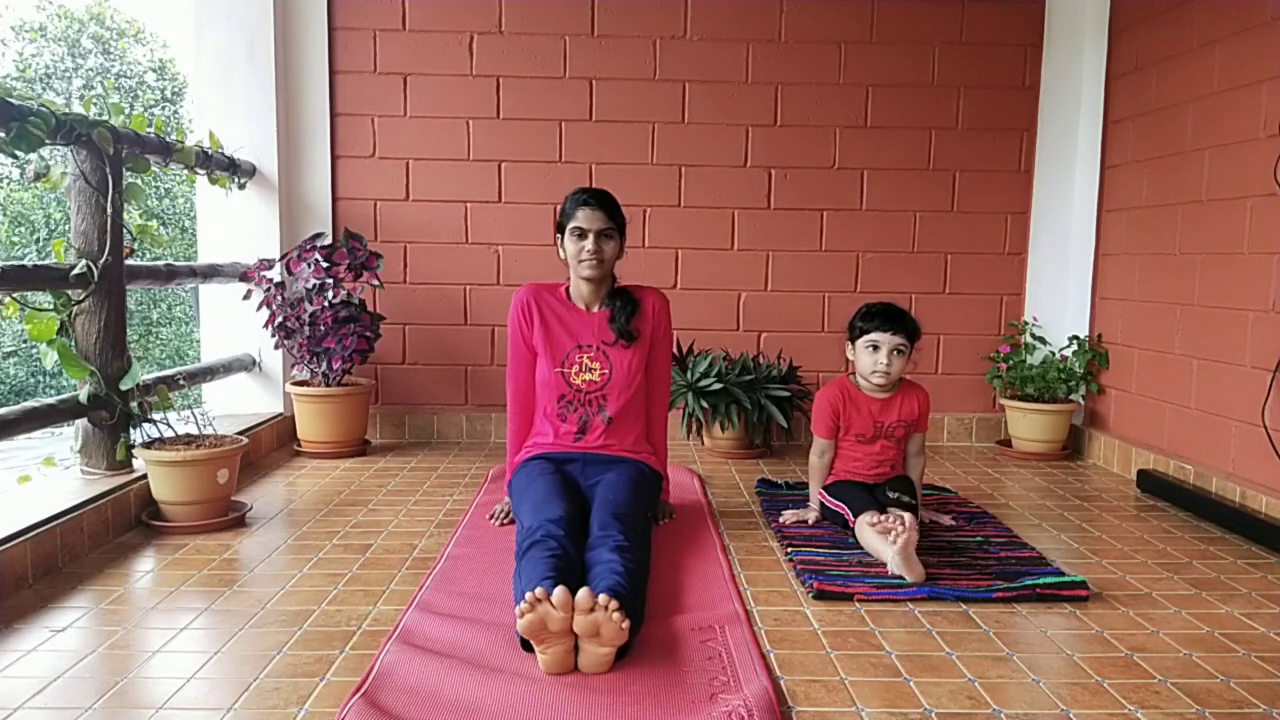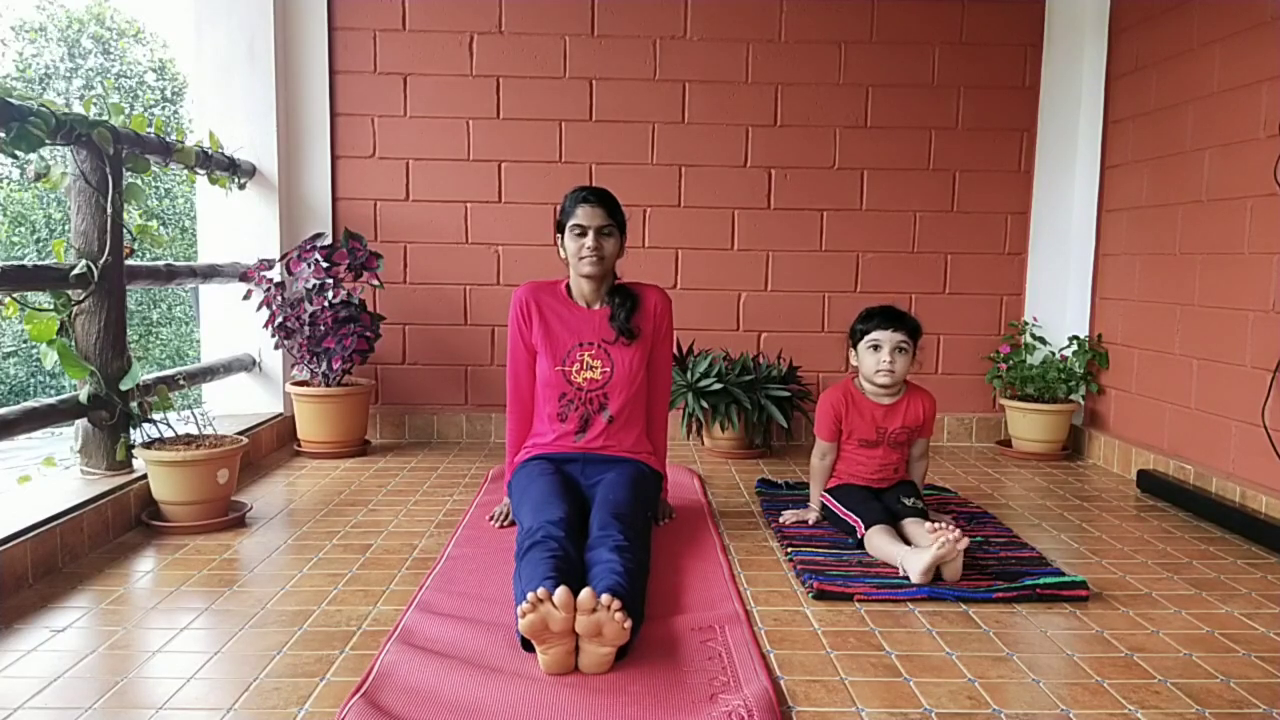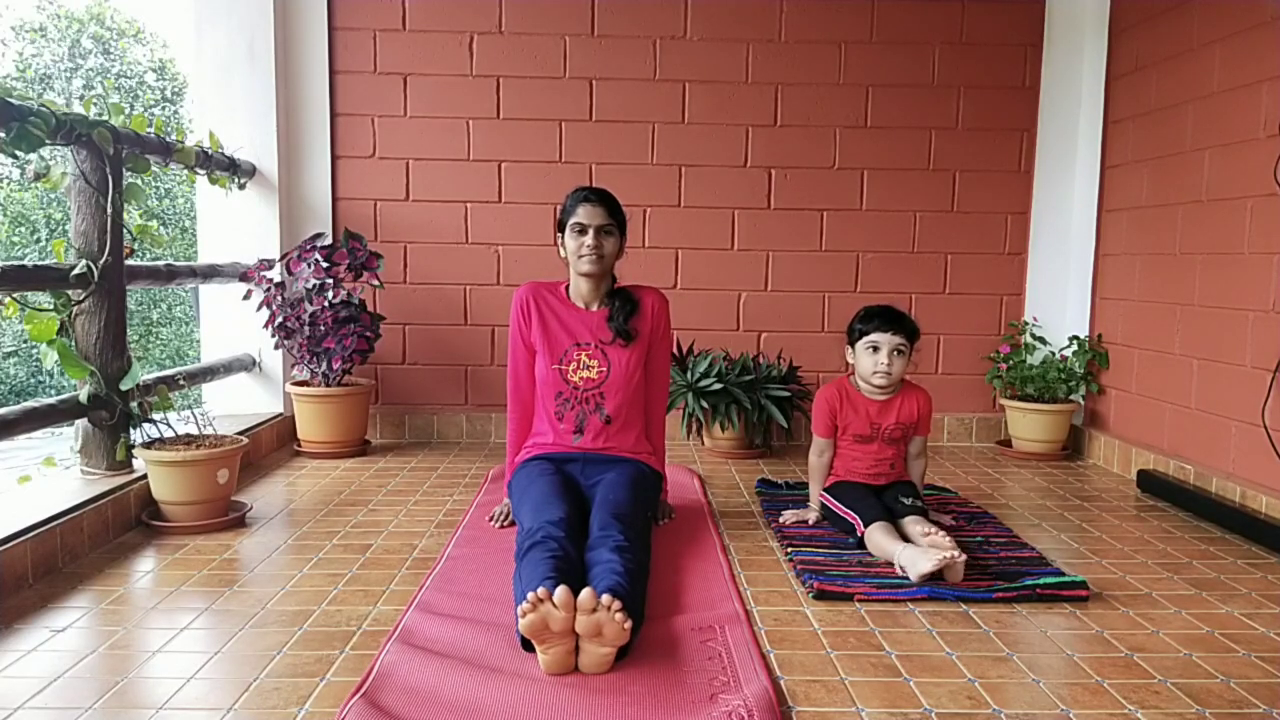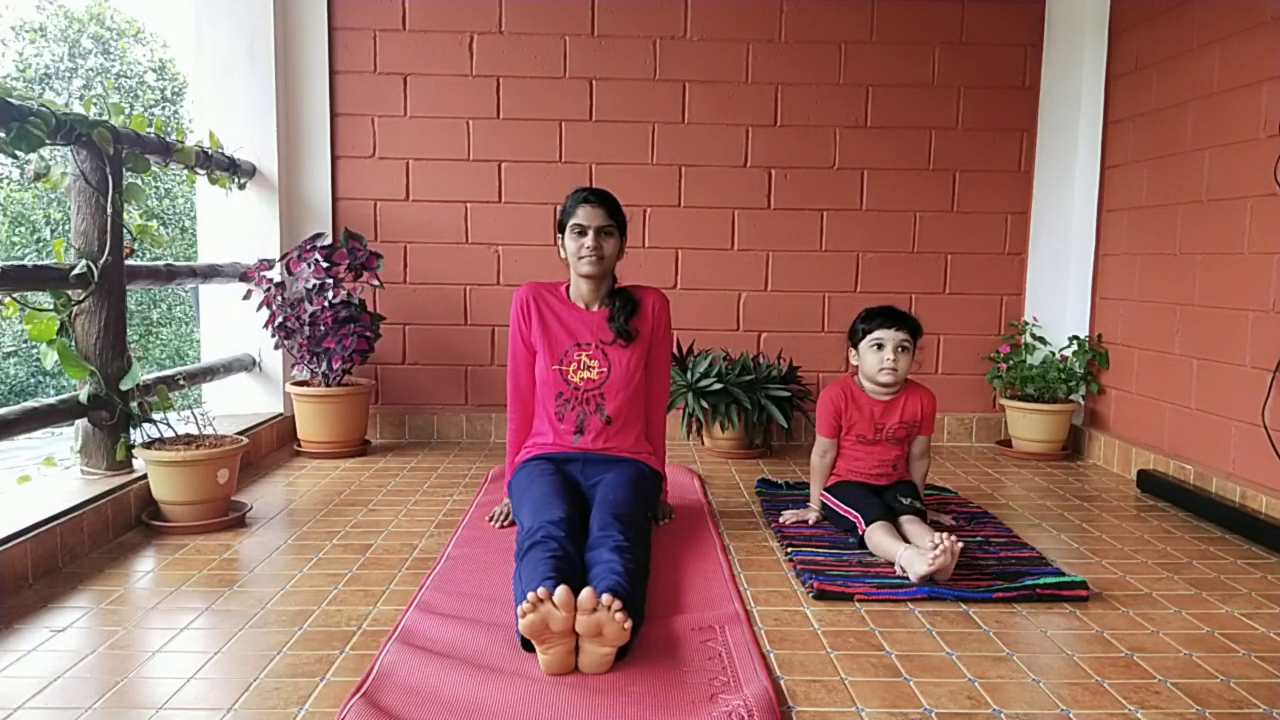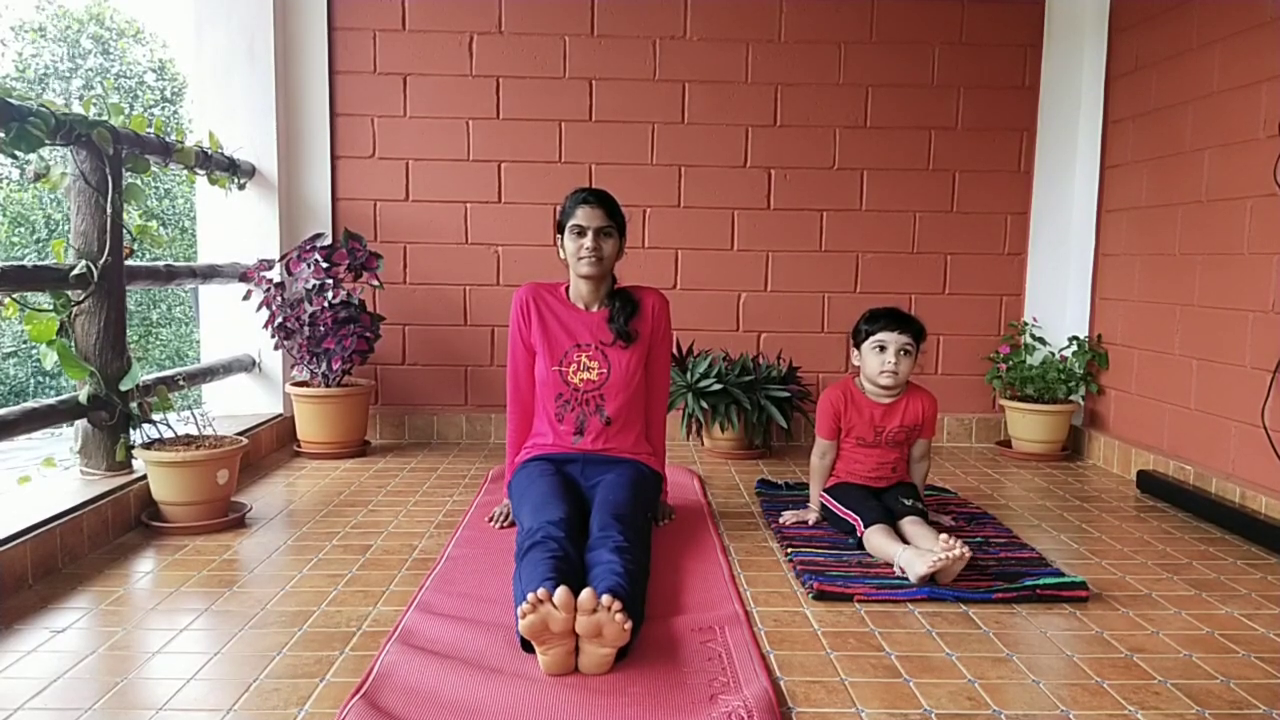
dt=1s
person 1, frame 1
left shoulder: (650, 306)
right shoulder: (531, 303)
left elbow: (657, 403)
right elbow: (520, 402)
left wrist: (659, 487)
right wrist: (515, 480)
left hip: (624, 462)
right hip: (546, 459)
left knee: (615, 532)
right knee: (547, 527)
left ankle: (606, 625)
right ankle: (547, 626)
person 1, frame 2
left shoulder: (651, 304)
right shoulder: (530, 302)
left elbow: (658, 401)
right elbow: (520, 400)
left wrist: (657, 484)
right wrist: (514, 482)
left hip: (624, 462)
right hip: (546, 459)
left knee: (614, 532)
right knee: (548, 527)
left ankle: (607, 623)
right ankle: (549, 626)
person 1, frame 3
left shoulder: (650, 306)
right shoulder: (531, 302)
left elbow: (655, 403)
right elbow: (520, 401)
left wrist: (656, 486)
right wrist: (513, 483)
left hip: (623, 463)
right hip: (546, 460)
left knee: (615, 531)
right knee: (548, 527)
left ankle: (607, 622)
right ankle: (548, 623)
person 1, frame 4
left shoulder: (650, 306)
right shoulder: (531, 302)
left elbow: (656, 404)
right elbow: (520, 401)
left wrist: (656, 485)
right wrist: (514, 485)
left hip: (624, 463)
right hip: (546, 460)
left knee: (614, 532)
right knee: (548, 528)
left ankle: (608, 623)
right ankle: (549, 625)
person 1, frame 5
left shoulder: (650, 307)
right shoulder: (531, 302)
left elbow: (656, 405)
right elbow: (520, 403)
left wrist: (655, 486)
right wrist: (514, 486)
left hip: (623, 464)
right hip: (546, 461)
left knee: (613, 532)
right knee: (548, 529)
left ankle: (607, 623)
right ankle: (549, 627)
person 2, frame 1
left shoulder: (917, 397)
right shoulder: (833, 395)
left elbow: (915, 455)
right elbow: (821, 454)
left wrist: (917, 505)
right wrist: (815, 505)
left hip: (891, 485)
right hip: (843, 485)
left knee: (899, 510)
right knee: (866, 513)
left ankle: (904, 534)
right ankle: (897, 557)
person 2, frame 2
left shoulder: (922, 402)
right shoulder: (836, 399)
left elbow: (918, 458)
right elbow: (823, 456)
left wrist: (914, 498)
right wrist: (815, 506)
left hip: (895, 486)
right hip: (846, 487)
left knee: (913, 520)
right knee: (875, 522)
left ankle: (943, 553)
right ankle: (911, 559)
person 2, frame 3
left shoulder: (918, 399)
right shoulder: (832, 396)
left elbow: (916, 456)
right elbow: (821, 453)
left wrist: (914, 499)
right wrist: (815, 505)
left hip: (894, 484)
right hip: (845, 484)
left knee: (913, 518)
right knee: (873, 519)
left ankle: (946, 557)
right ankle: (908, 556)
person 2, frame 4
left shoulder: (922, 399)
right shoulder: (836, 396)
left elbow: (919, 457)
right elbow: (823, 454)
left wrist: (916, 500)
right wrist: (815, 505)
left hip: (896, 484)
right hip: (846, 484)
left knee: (910, 517)
right knee: (875, 518)
left ankle: (938, 552)
right ankle: (908, 557)
person 2, frame 5
left shoulder: (923, 402)
right shoulder: (837, 397)
left elbow: (919, 459)
right elbow: (823, 455)
left wrist: (916, 500)
right wrist: (815, 506)
left hip: (896, 486)
right hip: (845, 485)
left knee: (912, 519)
right knee: (874, 520)
left ankle: (941, 555)
right ankle: (908, 558)
